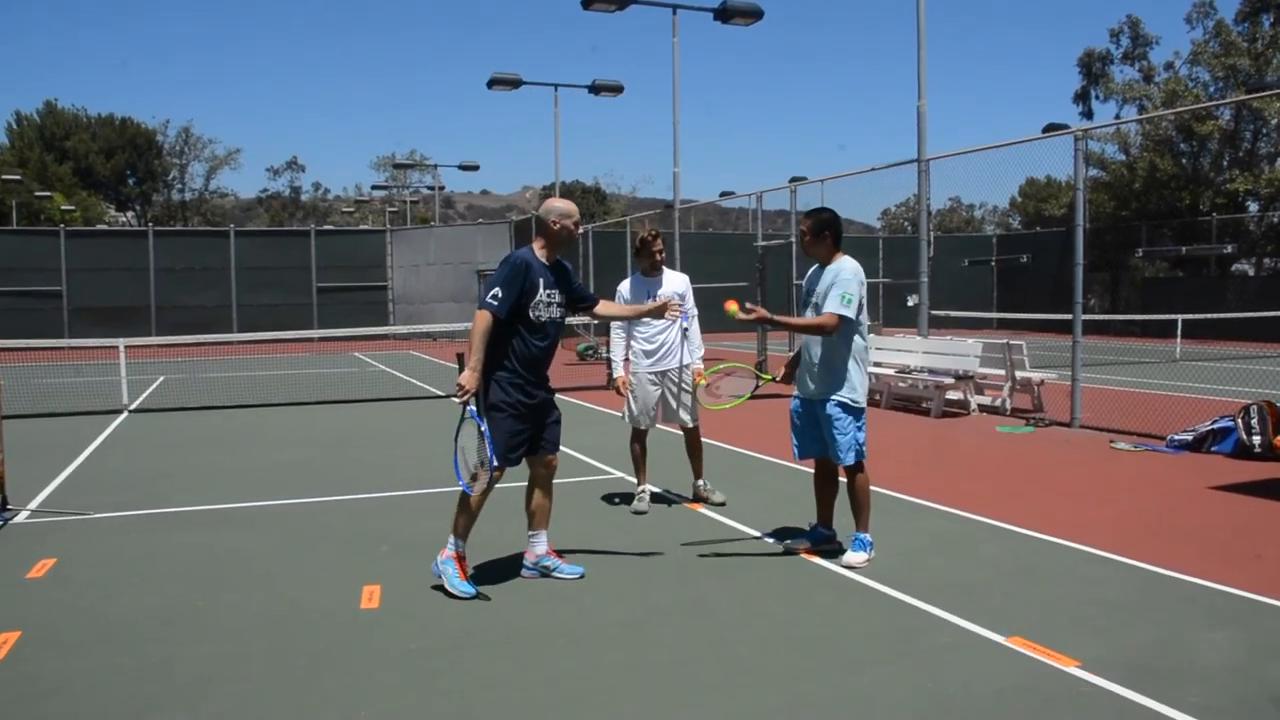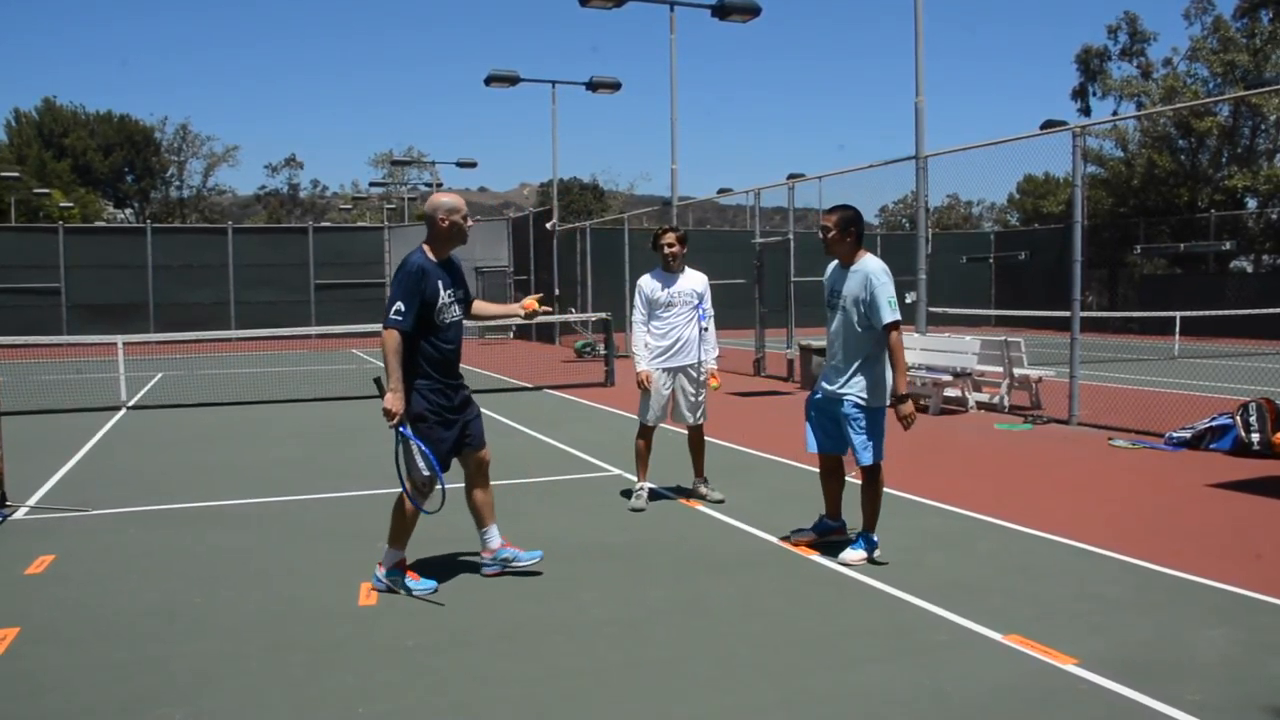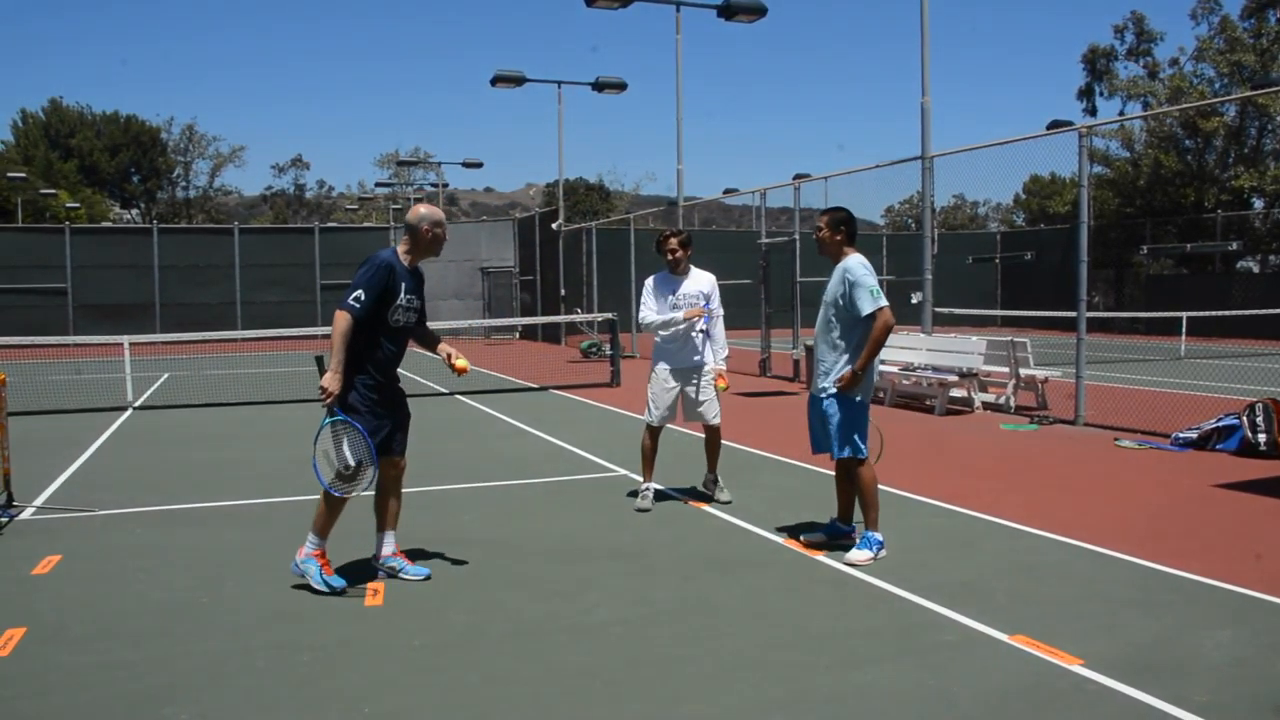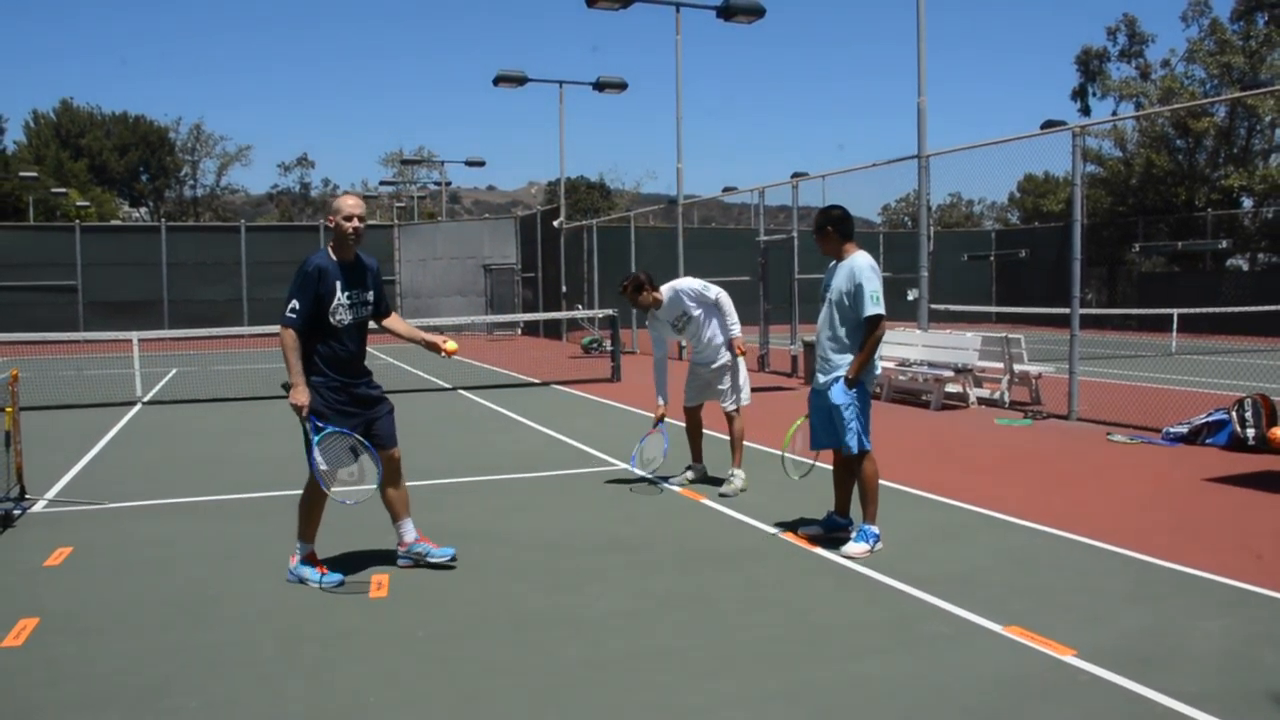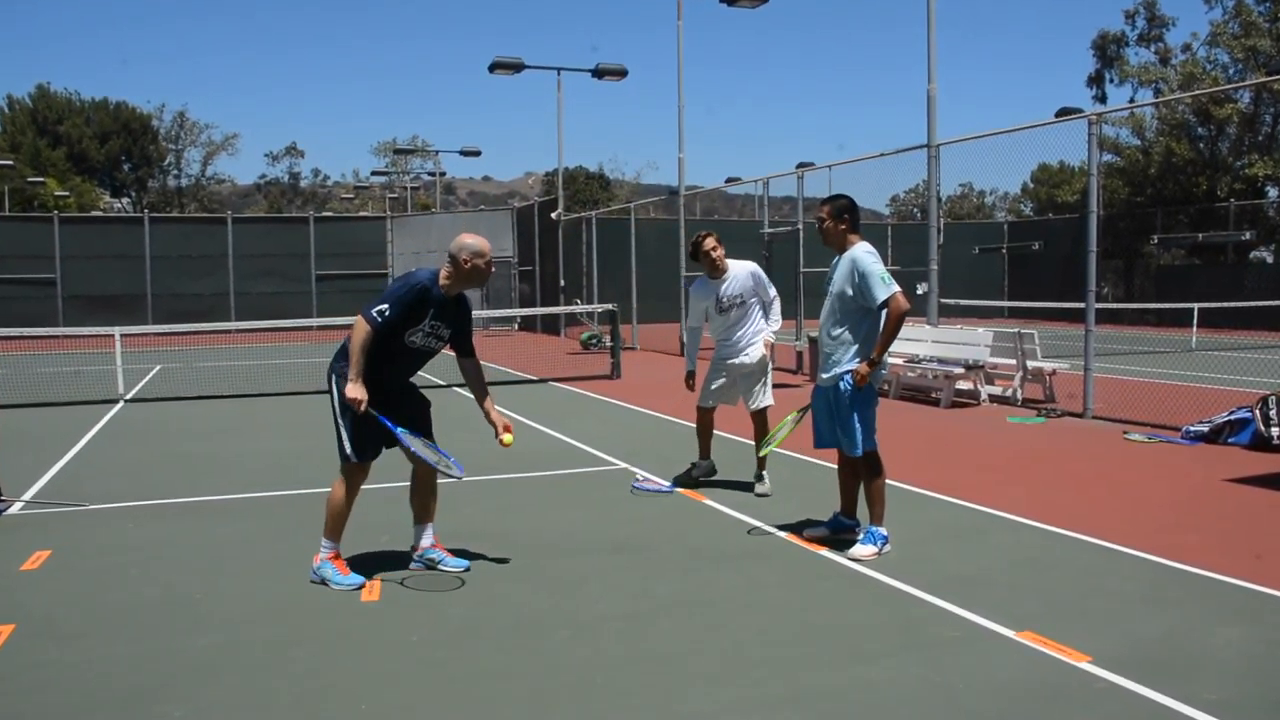
dt=1s
person 1, frame 1
left shoulder: (562, 272)
right shoulder: (519, 263)
left elbow: (597, 307)
right elbow: (485, 313)
left wrist: (648, 309)
right wrist: (473, 369)
left hip: (538, 388)
right hip: (504, 387)
left knee: (545, 467)
right knee: (490, 470)
left ankle: (537, 554)
right ankle: (451, 557)
person 1, frame 2
left shoulder: (451, 265)
right shoulder: (415, 269)
right elbow: (392, 331)
left wrist: (516, 309)
right wrist: (395, 390)
left hip: (454, 388)
right hip: (424, 394)
left knee: (478, 462)
left ankle: (494, 550)
right ankle: (389, 567)
person 1, frame 3
left shoulder: (416, 274)
right shoulder: (382, 265)
right elbow: (344, 314)
left wrist: (442, 347)
right wrist: (335, 371)
left hip: (387, 384)
right hip: (358, 385)
left knee: (394, 467)
left ankle: (386, 554)
right ankle: (311, 554)
person 1, frame 4
left shoulder: (369, 267)
right shoulder: (315, 269)
left elbow: (384, 315)
right elbow: (289, 328)
left wrist: (423, 338)
right wrist: (298, 384)
left hip: (361, 383)
right hip: (324, 390)
left knee: (391, 458)
left ankle: (409, 543)
right ankle: (302, 559)
person 1, frame 5
left shoulder: (460, 306)
right shoulder: (417, 285)
left elbow: (468, 361)
right elbow: (364, 323)
left wrist: (490, 411)
right wrist: (354, 381)
left hip: (396, 384)
right hip: (358, 383)
left knee: (427, 458)
right knee: (355, 469)
left ankle: (424, 547)
right ankle: (325, 558)
person 2, frame 1
left shoulder: (848, 272)
right shoulder: (815, 273)
left elbow: (827, 324)
left wrist: (769, 318)
right wrist: (794, 361)
left hip: (839, 390)
right hip: (809, 388)
left knee: (851, 462)
right knee: (821, 461)
left ankle: (863, 538)
right ankle: (824, 531)
person 2, frame 2
left shoulder: (874, 273)
right shoulder: (832, 270)
left elbow: (892, 333)
left wrist: (902, 393)
left hip: (862, 390)
right hip: (830, 385)
left knee: (868, 463)
right knee: (827, 456)
left ankle: (868, 538)
right ankle: (832, 522)
person 2, frame 3
left shoulder: (854, 268)
right shoulder: (839, 269)
left elbow: (885, 320)
left wrist: (858, 370)
left hip: (844, 385)
right hip: (826, 384)
left knee: (856, 458)
right knee: (841, 458)
left ankle: (872, 536)
right ankle: (843, 525)
person 2, frame 4
left shoulder: (862, 267)
right shoulder: (835, 268)
left elbow: (876, 328)
left wrist: (852, 374)
right wrist: (821, 371)
left hip: (847, 379)
right hip: (825, 378)
left knee: (858, 452)
right knee: (839, 451)
left ankle: (869, 529)
right ankle: (840, 518)
person 2, frame 5
left shoulder: (862, 258)
right shoulder: (840, 261)
left elbow: (899, 306)
left wrist: (873, 360)
left hip: (852, 375)
right hip: (831, 374)
left knee: (864, 452)
right knee: (844, 451)
left ankle: (877, 532)
right ankle: (846, 520)
person 3, frame 1
left shoulder: (680, 281)
right shoulder: (627, 288)
left elbow: (691, 322)
right elbow: (619, 331)
left wrist: (697, 361)
right wrist: (618, 371)
left hip: (679, 366)
right hip: (643, 369)
left knee: (690, 427)
right knee: (639, 429)
left ankle: (700, 485)
right ankle: (642, 489)
person 3, frame 2
left shoulder: (699, 280)
right shoulder: (646, 282)
left elbow: (707, 323)
right elbow: (639, 325)
left wrist: (711, 361)
right wrist: (640, 365)
left hip: (692, 363)
right hip: (656, 365)
left knee: (696, 424)
right knee: (647, 425)
left ankle: (699, 483)
right ankle: (641, 486)
person 3, frame 3
left shoulder: (707, 280)
right shoulder: (653, 283)
left elbow: (716, 323)
right elbow: (645, 320)
left wrist: (721, 362)
right wrist: (681, 317)
left hip: (700, 365)
right hip: (665, 366)
left knee: (712, 424)
right knee: (653, 426)
left ankle: (711, 479)
right ankle: (646, 486)
person 3, frame 4
left shoulder: (682, 288)
right shoulder: (654, 321)
left elbow: (721, 296)
right elbow: (660, 360)
left wrist: (735, 333)
right wrist: (661, 401)
left hip: (724, 353)
right hip: (699, 360)
left knee: (732, 411)
right knee: (691, 411)
left ankle: (737, 473)
right ankle: (697, 466)
person 3, frame 5
left shoulder: (749, 271)
right shoulder: (698, 290)
left elbow: (772, 299)
right elbow: (693, 328)
left wrist: (770, 334)
right wrist: (690, 366)
left hip: (755, 353)
right hip: (722, 357)
left knee: (759, 413)
right knee: (703, 409)
left ankle: (761, 473)
right ankle: (704, 463)
